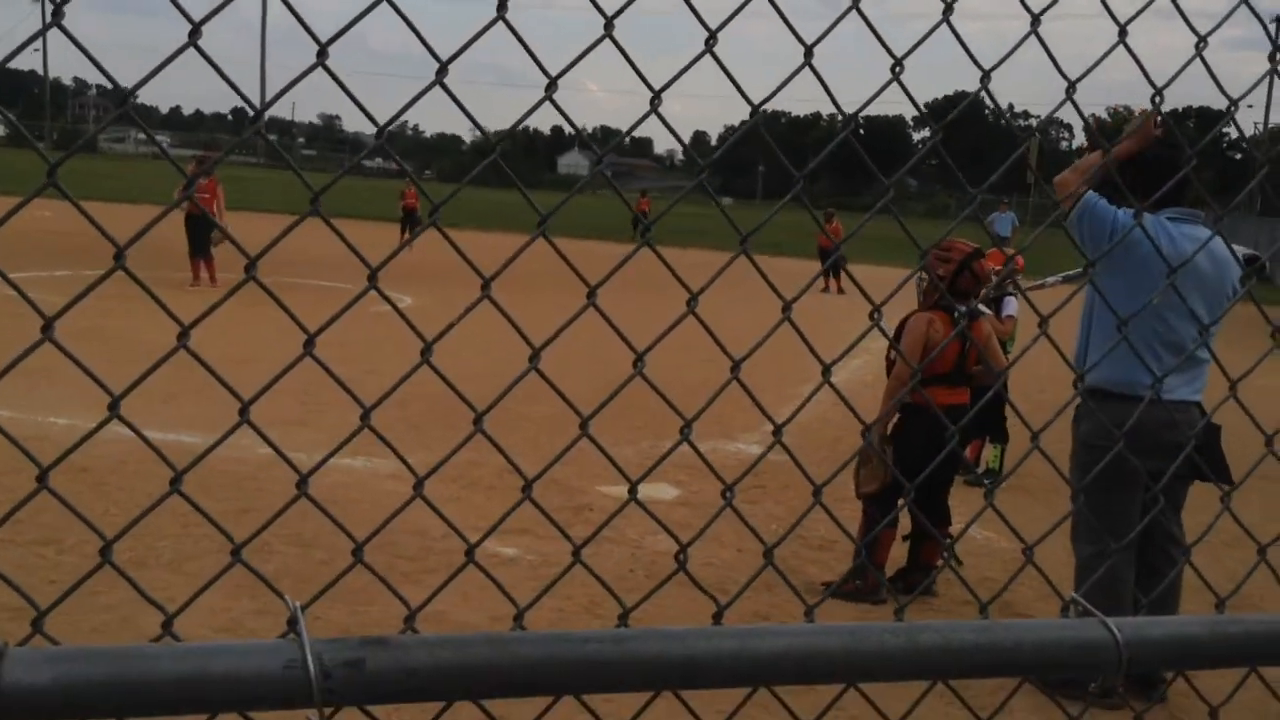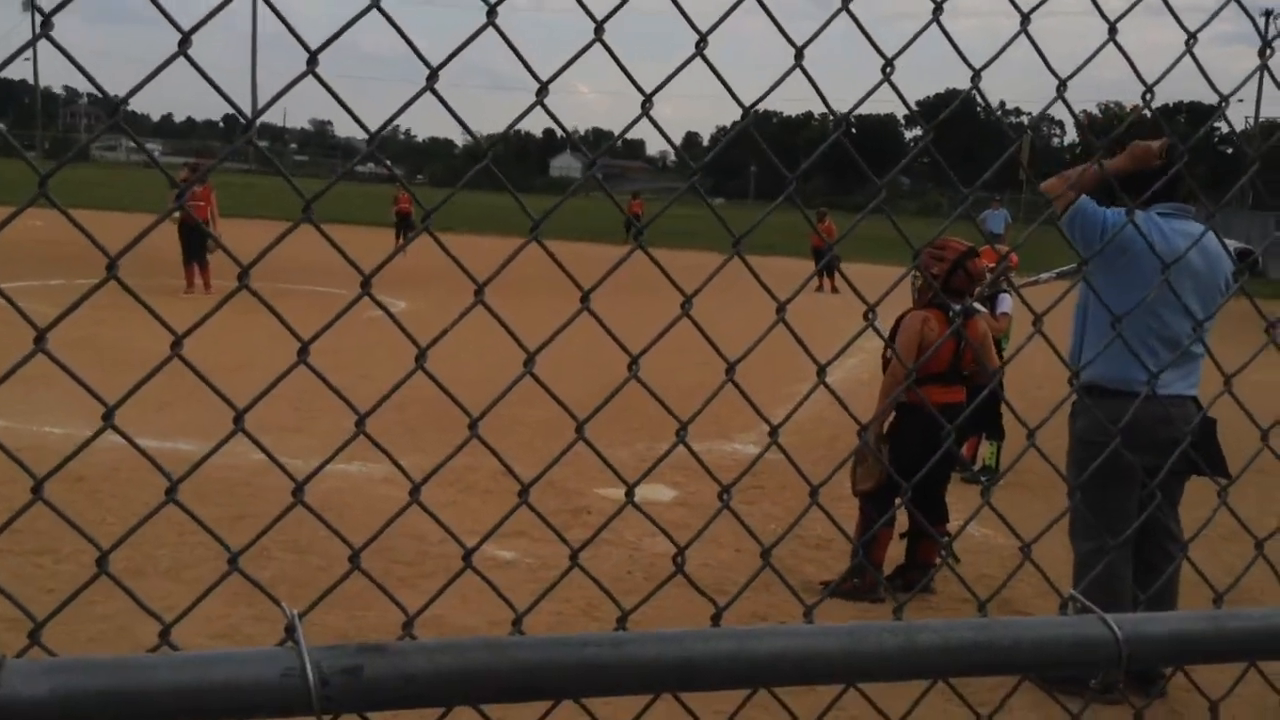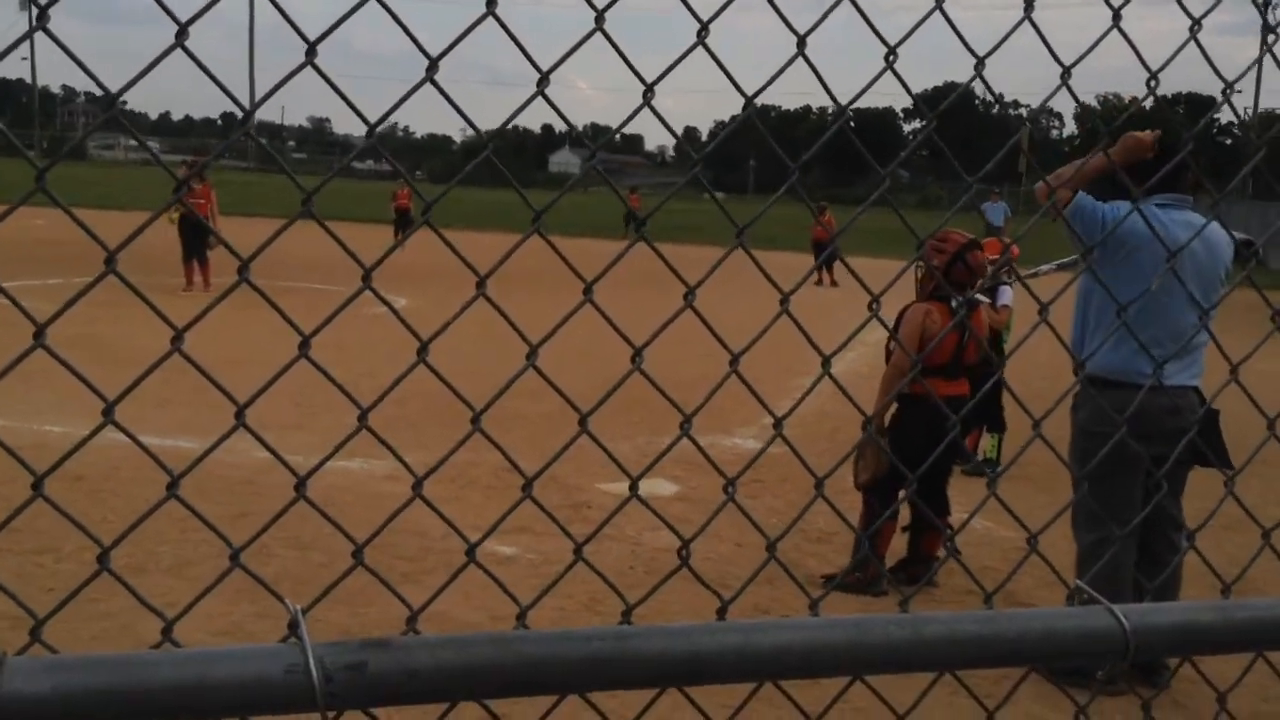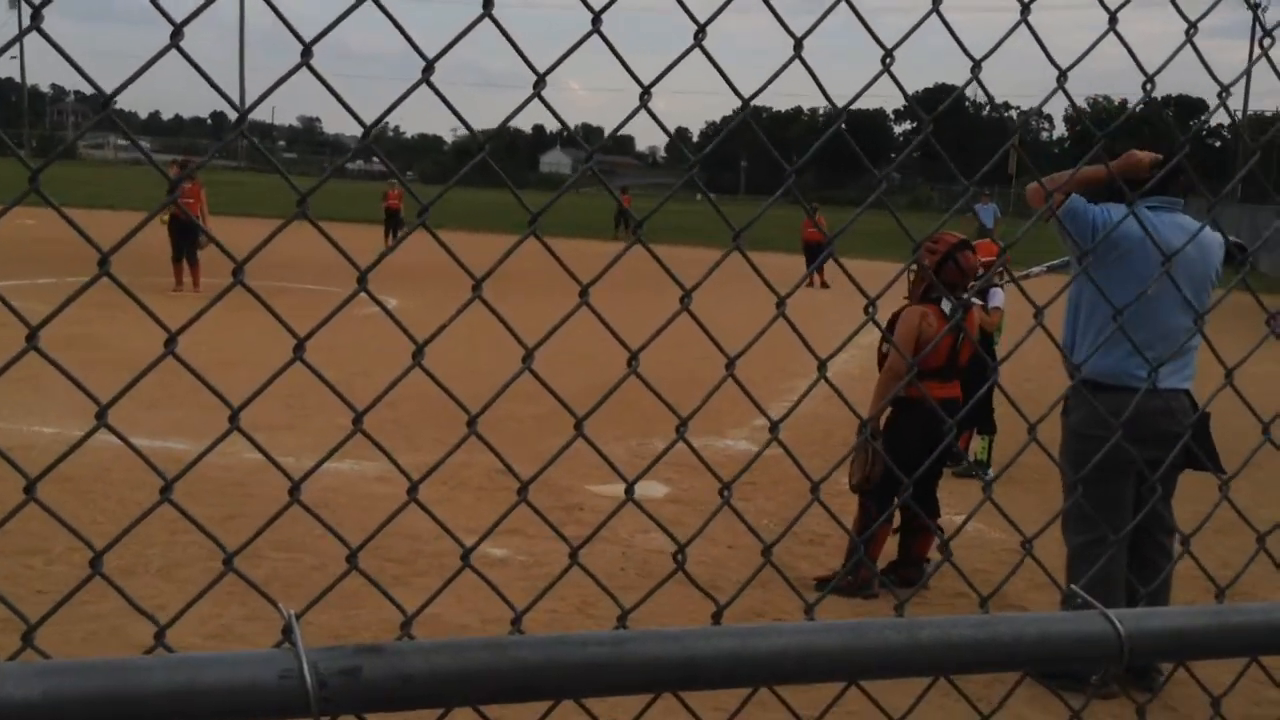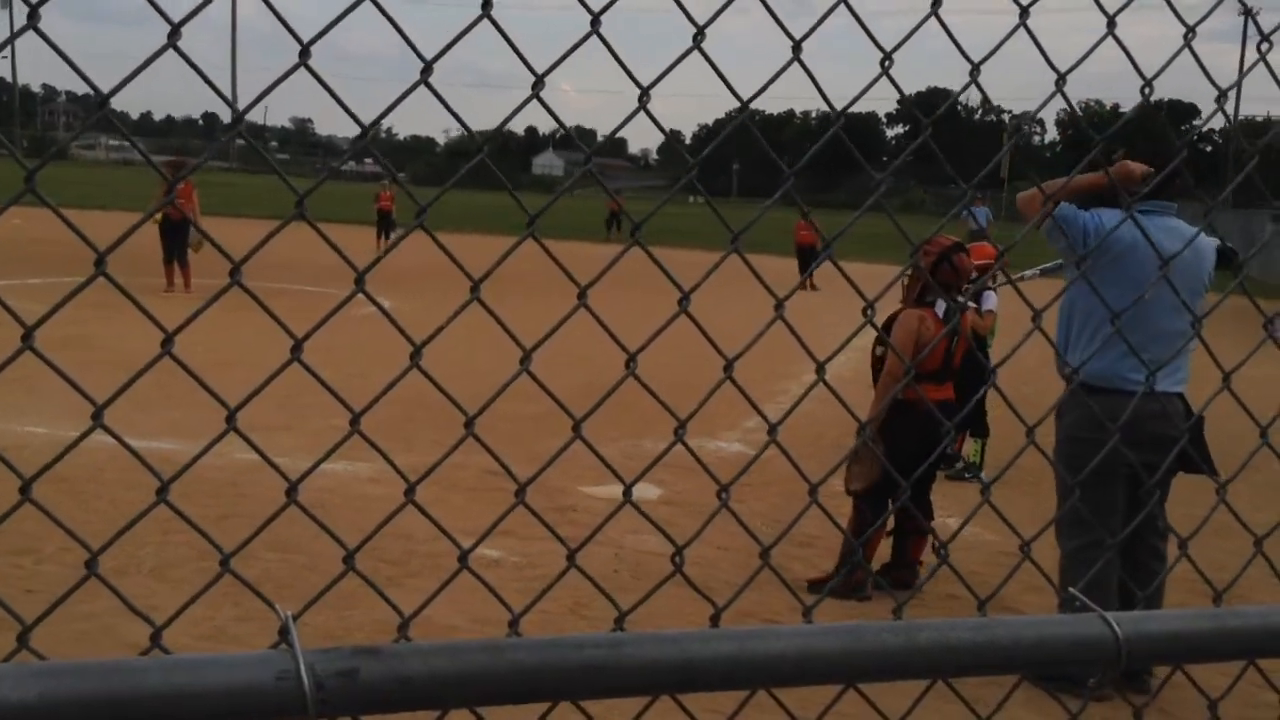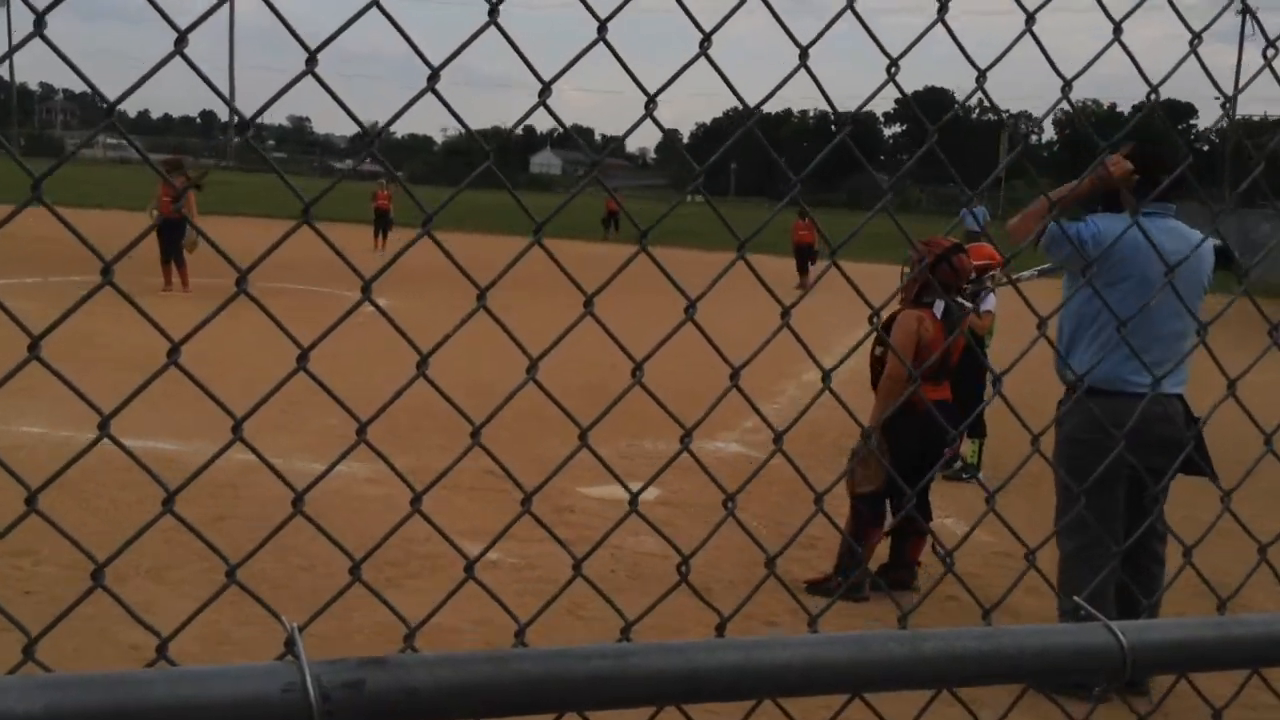
dt=0.2s
person 1, frame 1
left shoulder: (1127, 236)
right shoulder: (1224, 256)
left elbow: (1066, 185)
left wrist: (1125, 147)
left hip: (1116, 413)
right hip: (1182, 418)
left knee: (1105, 544)
right knee: (1162, 544)
left ankle: (1098, 671)
right ankle: (1148, 669)
person 1, frame 2
left shoulder: (1118, 233)
right shoulder: (1216, 251)
left elbow: (1054, 191)
left wrist: (1120, 163)
left hip: (1112, 410)
right hip: (1178, 414)
left knee: (1103, 542)
right knee: (1159, 541)
left ankle: (1098, 669)
right ankle: (1147, 665)
person 1, frame 3
left shoulder: (1119, 224)
right shoulder: (1218, 239)
left elbow: (1047, 190)
left wrist: (1113, 156)
left hip: (1114, 401)
right hip: (1181, 404)
left knee: (1105, 532)
right knee: (1162, 530)
left ankle: (1103, 659)
right ankle: (1151, 655)
person 1, frame 4
left shoulder: (1111, 226)
right shoulder: (1210, 242)
left elbow: (1038, 192)
left wrist: (1109, 170)
left hip: (1106, 404)
right hip: (1172, 407)
left knee: (1096, 535)
right knee: (1153, 534)
left ankle: (1092, 662)
right ankle: (1142, 658)
person 1, frame 5
left shoulder: (1104, 229)
right shoulder: (1203, 247)
left elbow: (1028, 202)
left wrist: (1103, 178)
left hip: (1099, 405)
right hip: (1166, 408)
left knee: (1089, 536)
right knee: (1146, 535)
left ankle: (1086, 664)
right ankle: (1134, 660)
person 1, frame 6
left shoulder: (1105, 234)
right shoulder: (1201, 249)
left elbow: (1020, 229)
left wrist: (1088, 184)
left hip: (1099, 409)
right hip: (1165, 413)
left knee: (1088, 539)
right knee: (1144, 538)
person 2, frame 1
left shoulder: (924, 321)
right shoulder: (978, 324)
left elbow: (902, 377)
right elbow: (998, 369)
left wrist: (879, 425)
left hip: (921, 419)
right hip: (956, 419)
left knee: (882, 495)
right knee: (933, 498)
left ankle: (867, 579)
right ankle: (921, 573)
person 2, frame 2
left shoulder: (919, 319)
right shoulder: (974, 322)
left elbow: (897, 376)
right elbow: (990, 369)
left wrist: (875, 424)
left hip: (917, 417)
right hip: (953, 416)
left knee: (879, 493)
right knee: (930, 496)
left ankle: (865, 577)
right ankle: (919, 571)
person 2, frame 3
left shoulder: (921, 312)
right shoulder: (976, 314)
left elbow: (899, 368)
right elbow: (976, 360)
left wrist: (877, 415)
left hip: (920, 409)
right hip: (956, 408)
left knee: (882, 486)
right knee: (932, 487)
left ankle: (867, 570)
right ankle: (920, 563)
person 2, frame 4
left shoulder: (916, 314)
right shoulder: (968, 315)
left elbow: (894, 370)
left wrist: (872, 418)
left hip: (914, 411)
right hip: (948, 410)
left knee: (878, 489)
right knee: (923, 490)
left ankle: (859, 573)
right ankle: (911, 566)
person 2, frame 5
left shoulder: (912, 317)
right shoulder: (959, 316)
left elbow: (893, 373)
left wrist: (871, 422)
left hip: (909, 413)
right hip: (941, 412)
left knee: (872, 491)
right knee: (916, 491)
left ankle: (853, 574)
right ankle: (904, 568)
person 2, frame 6
left shoulder: (912, 317)
right shoulder: (955, 317)
left elbow: (895, 376)
left wrist: (874, 425)
left hip: (908, 414)
right hip: (939, 413)
left knee: (869, 491)
right knee: (913, 493)
left ankle: (850, 576)
right ankle: (902, 569)
person 3, frame 1
left shoulder: (1008, 300)
right shoulder: (989, 298)
left elbow: (1005, 333)
left wrist: (984, 311)
left knee: (994, 417)
right knee: (975, 413)
left ankle: (994, 471)
right ankle: (972, 461)
person 3, frame 2
left shoulder: (1003, 297)
right shoulder: (983, 295)
left elbow: (1000, 330)
left wrist: (979, 309)
left knee: (990, 414)
right knee: (971, 410)
left ankle: (991, 468)
right ankle: (969, 458)
person 3, frame 3
left shoulder: (1003, 289)
right shoulder: (985, 287)
left elbow: (1000, 322)
left wrist: (980, 302)
left hip: (992, 355)
left knee: (991, 406)
right knee: (972, 403)
left ankle: (992, 461)
right ankle: (970, 451)
person 3, frame 4
left shoulder: (994, 292)
right shoulder: (976, 288)
left elbow: (992, 324)
left wrist: (971, 304)
left hip: (984, 357)
left knee: (982, 408)
right knee: (963, 405)
left ankle: (983, 463)
right ankle: (961, 452)
person 3, frame 5
left shoulder: (987, 295)
right shoulder: (969, 292)
left elbow: (985, 327)
left hip: (977, 360)
right hip: (961, 357)
left knee: (975, 411)
right knee: (957, 406)
left ankle: (976, 466)
right ankle: (954, 455)
person 3, frame 6
left shoulder: (986, 295)
right shoulder: (968, 292)
left elbow: (983, 328)
left hip: (975, 361)
right hip: (959, 357)
left knee: (973, 410)
right knee: (955, 406)
left ankle: (973, 466)
right ankle: (952, 456)
